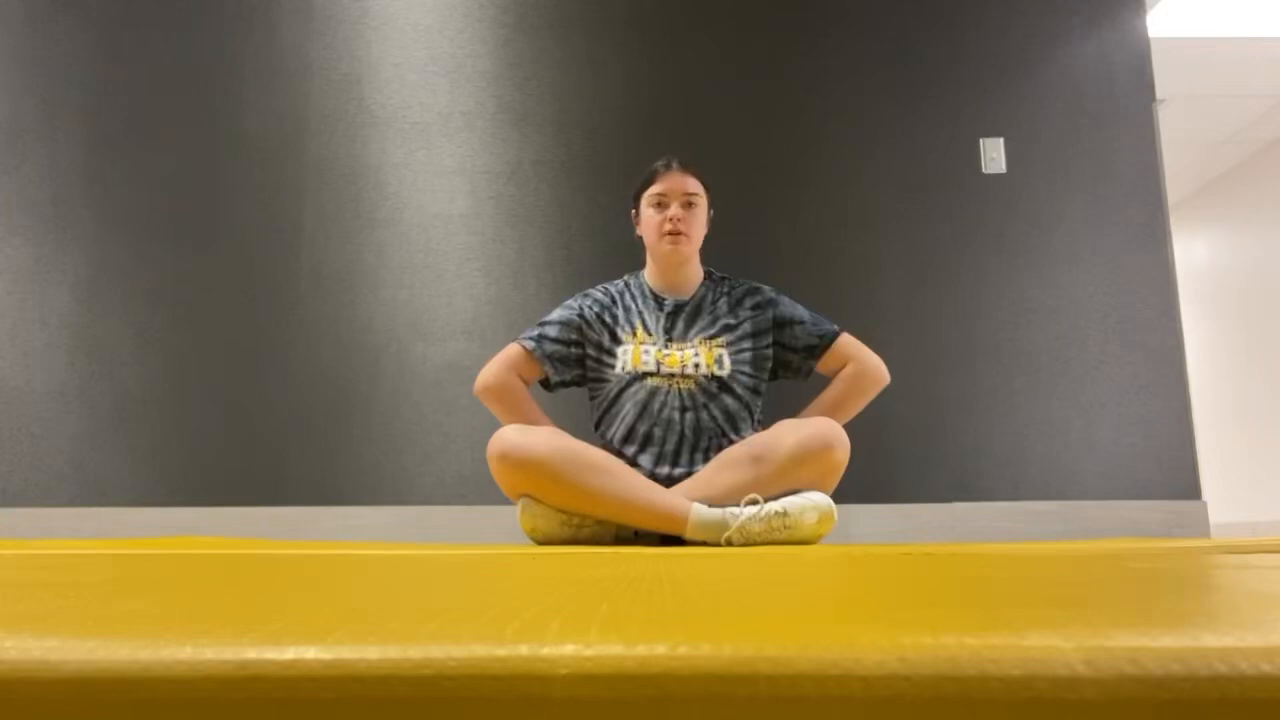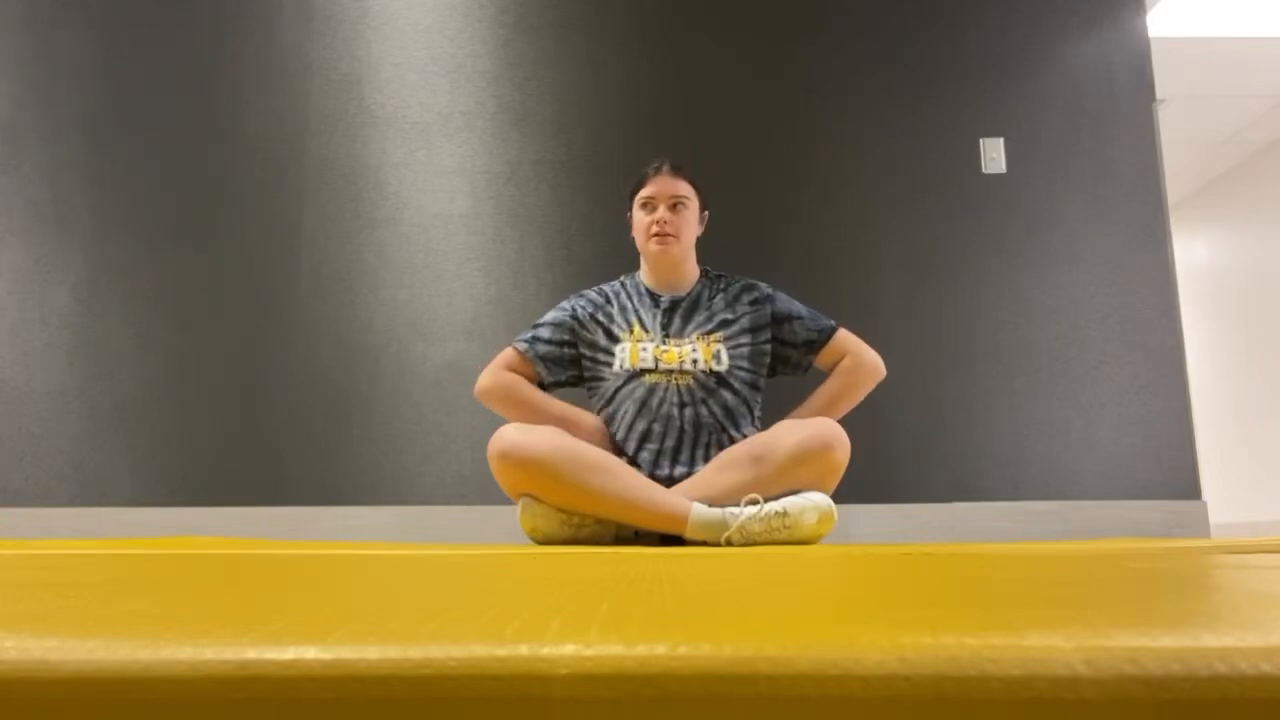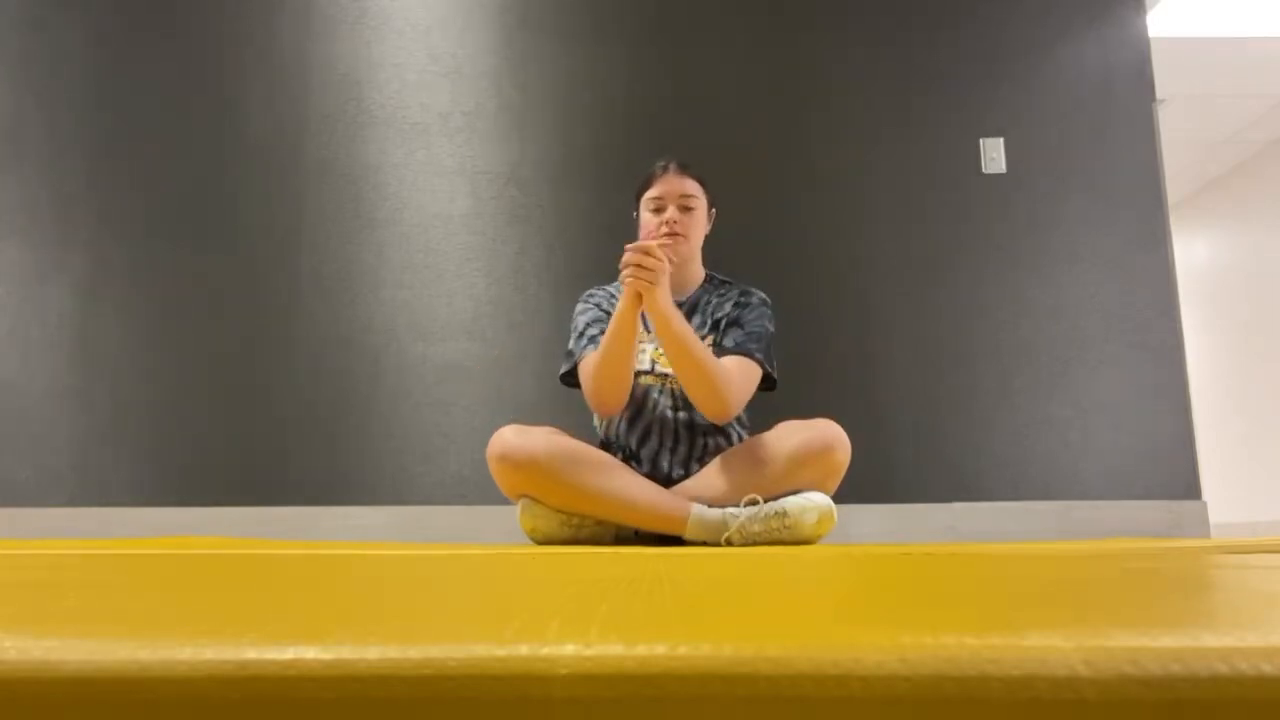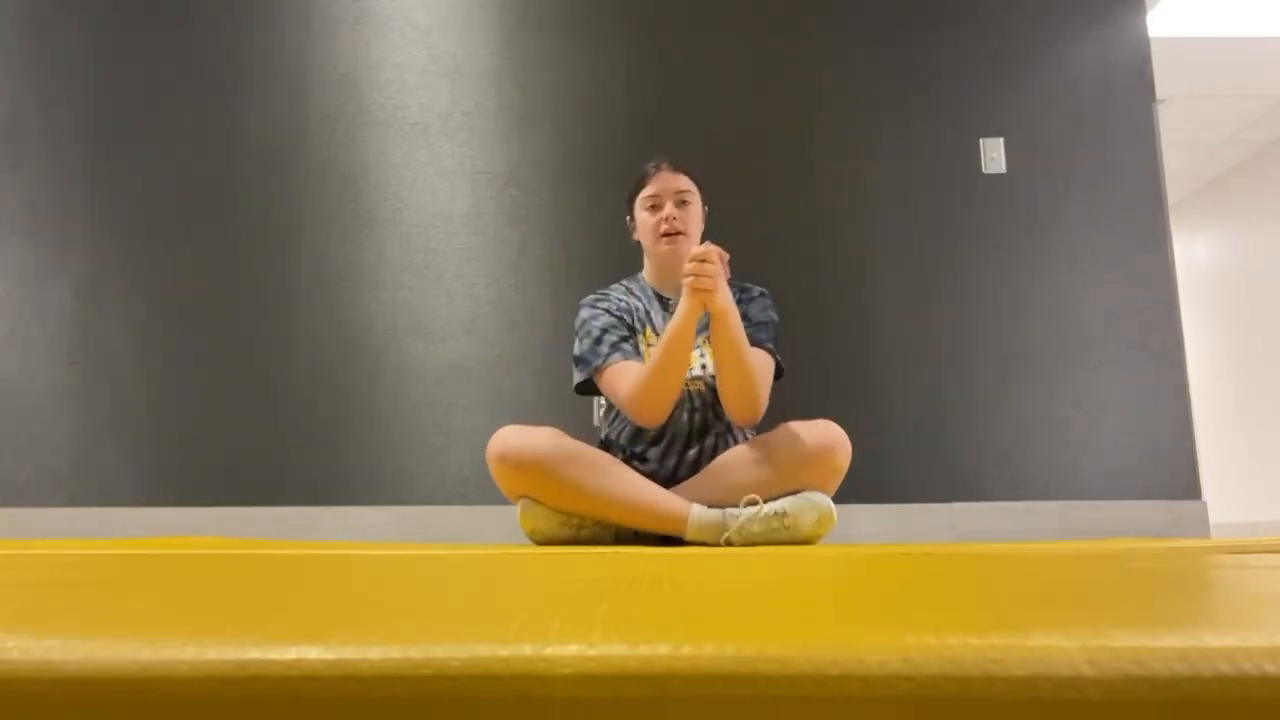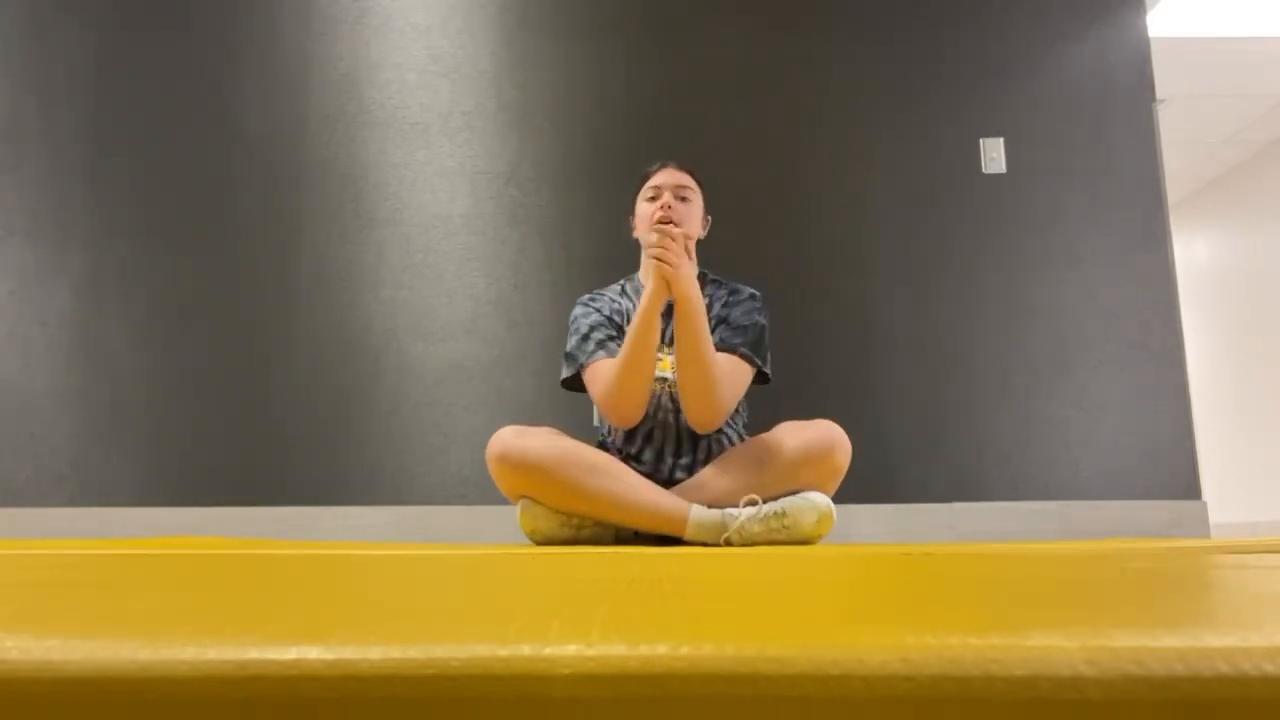
dt=1s
person 1, frame 1
left shoulder: (755, 307)
right shoulder: (597, 310)
left elbow: (867, 370)
right elbow: (495, 380)
left wrist: (782, 449)
right wrist: (568, 462)
left hip: (732, 490)
right hip: (616, 494)
left knee: (826, 441)
right knee: (509, 447)
left ankle: (593, 518)
right ankle: (721, 523)
person 1, frame 2
left shoulder: (753, 304)
right shoulder: (592, 310)
left elbow: (864, 364)
right elbow: (494, 382)
left wrist: (785, 441)
right wrist: (585, 428)
left hip: (732, 489)
right hip: (619, 491)
left knee: (827, 442)
right knee: (509, 446)
left ankle: (611, 521)
right ankle: (722, 524)
person 1, frame 3
left shoulder: (745, 306)
right shoulder: (600, 304)
left elbow: (722, 405)
right elbow: (604, 401)
left wrist: (660, 307)
right wrist: (631, 300)
left hip: (723, 482)
right hip: (619, 487)
left knee: (826, 441)
right knee: (509, 446)
left ankle: (612, 520)
right ankle: (722, 524)
person 1, frame 4
left shoulder: (747, 302)
right shoulder: (603, 309)
left elbow: (747, 411)
right elbow: (646, 410)
left wrist: (720, 304)
right wrist: (689, 306)
right hip: (624, 485)
left knee: (828, 442)
right knee: (510, 447)
left ankle: (614, 521)
right ankle: (721, 524)
person 1, frame 5
left shoulder: (738, 304)
right shoulder: (597, 309)
left elbow: (706, 415)
right elbow: (621, 413)
left wrist: (686, 290)
right wrist: (655, 292)
right hip: (621, 485)
left knee: (827, 441)
right knee: (509, 447)
left ankle: (616, 521)
right ankle: (723, 524)
